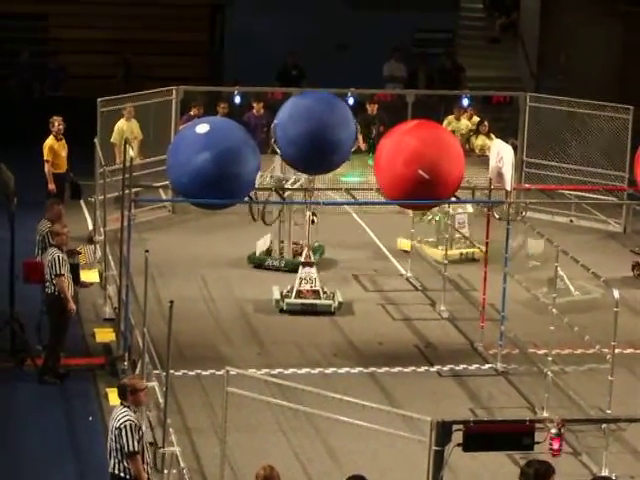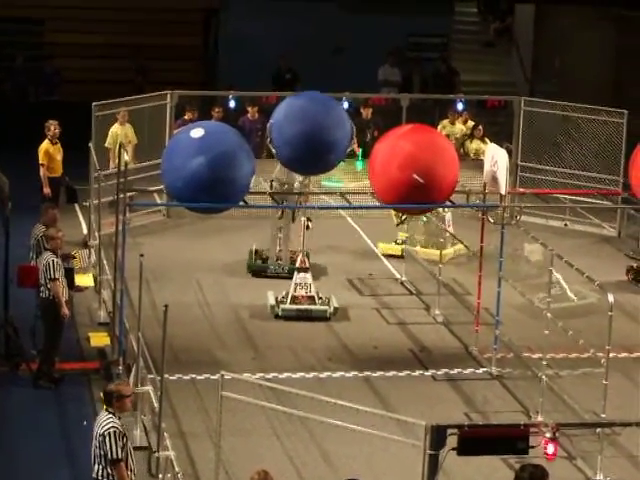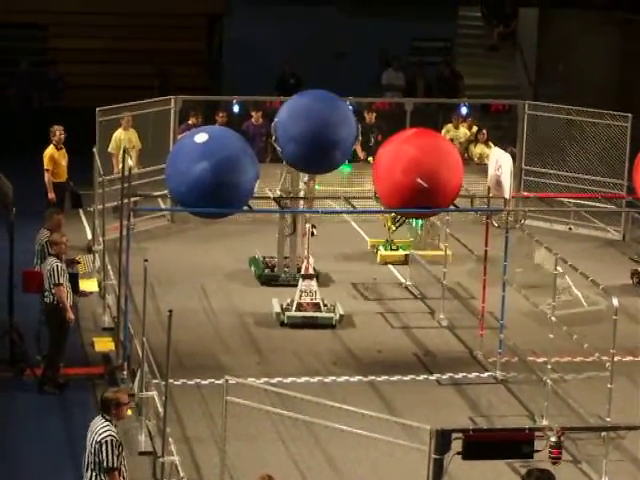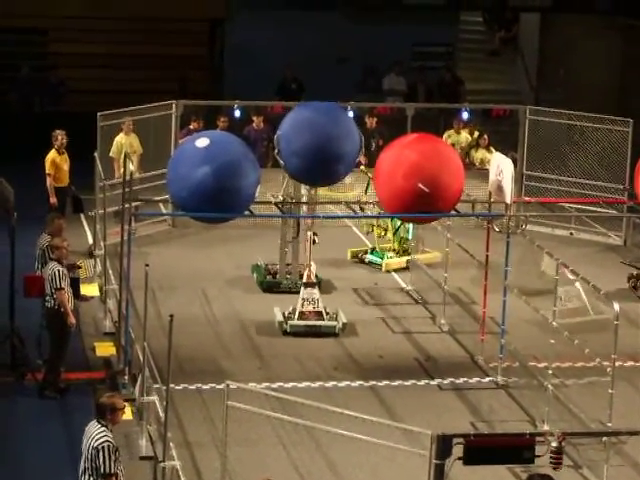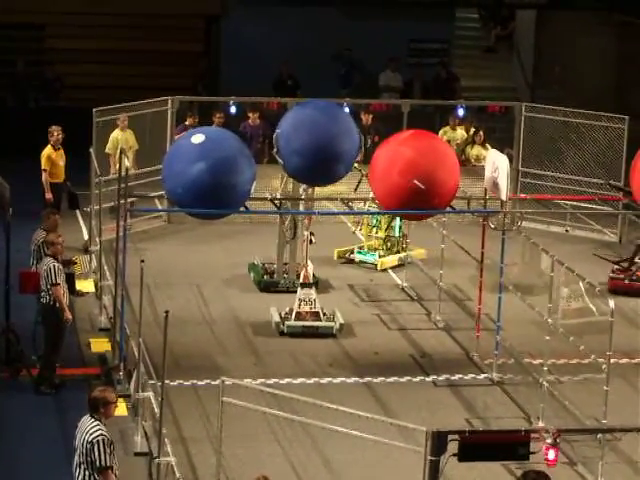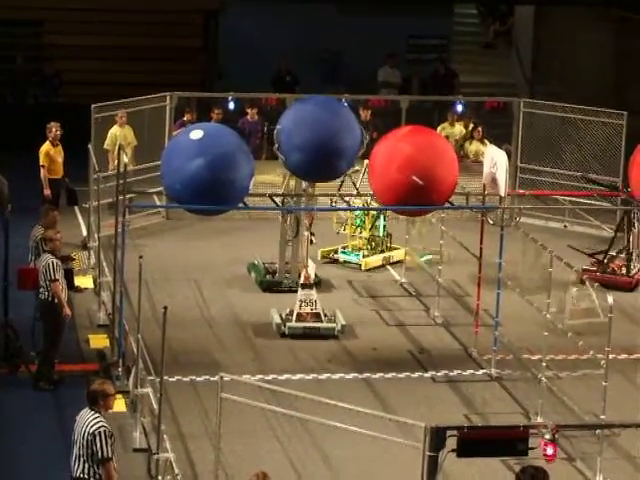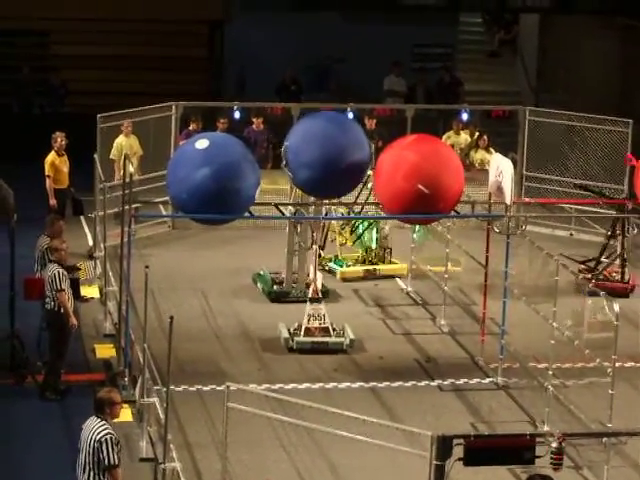
dt=0.3s
person 1, frame 1
left shoulder: (52, 252)
right shoulder: (58, 256)
right elbow: (60, 280)
right wrist: (70, 301)
left hip: (53, 296)
right hip: (58, 299)
left knee: (57, 335)
right knee: (57, 336)
left ankle: (53, 368)
right ankle: (46, 372)
person 1, frame 2
left shoulder: (46, 256)
right shoulder: (52, 260)
right elbow: (54, 285)
right wrist: (63, 306)
left hip: (47, 301)
right hip: (52, 304)
left knee: (52, 339)
right knee: (52, 340)
left ankle: (48, 373)
right ankle: (41, 376)
person 1, frame 3
left shoulder: (51, 262)
right shoulder: (57, 265)
right elbow: (59, 290)
right wrist: (68, 311)
left hip: (52, 306)
right hip: (57, 309)
left knee: (56, 344)
right knee: (57, 346)
left ankle: (53, 378)
right ankle: (45, 382)
person 1, frame 4
left shoulder: (52, 266)
right shoulder: (58, 270)
right elbow: (61, 294)
right wrist: (70, 315)
left hip: (53, 311)
right hip: (58, 313)
left knee: (57, 349)
right knee: (58, 350)
left ankle: (54, 382)
right ankle: (46, 386)
person 1, frame 5
left shoulder: (46, 262)
right shoulder: (53, 265)
right elbow: (56, 290)
right wrist: (66, 311)
left hip: (48, 306)
right hip: (54, 309)
left knee: (52, 345)
right knee: (53, 346)
left ankle: (49, 378)
right ankle: (42, 382)
person 1, frame 6
left shoulder: (44, 258)
right shoulder: (52, 261)
right elbow: (55, 286)
right wrist: (65, 306)
left hip: (46, 302)
right hip: (52, 305)
left knee: (51, 341)
right knee: (52, 342)
left ankle: (47, 374)
right ankle: (40, 378)
person 1, frame 7
left shoulder: (51, 268)
right shoulder: (58, 271)
right elbow: (61, 296)
right wrist: (71, 316)
left hip: (53, 312)
right hip: (58, 314)
left knee: (57, 351)
right knee: (58, 352)
left ankle: (54, 384)
right ankle: (47, 388)
